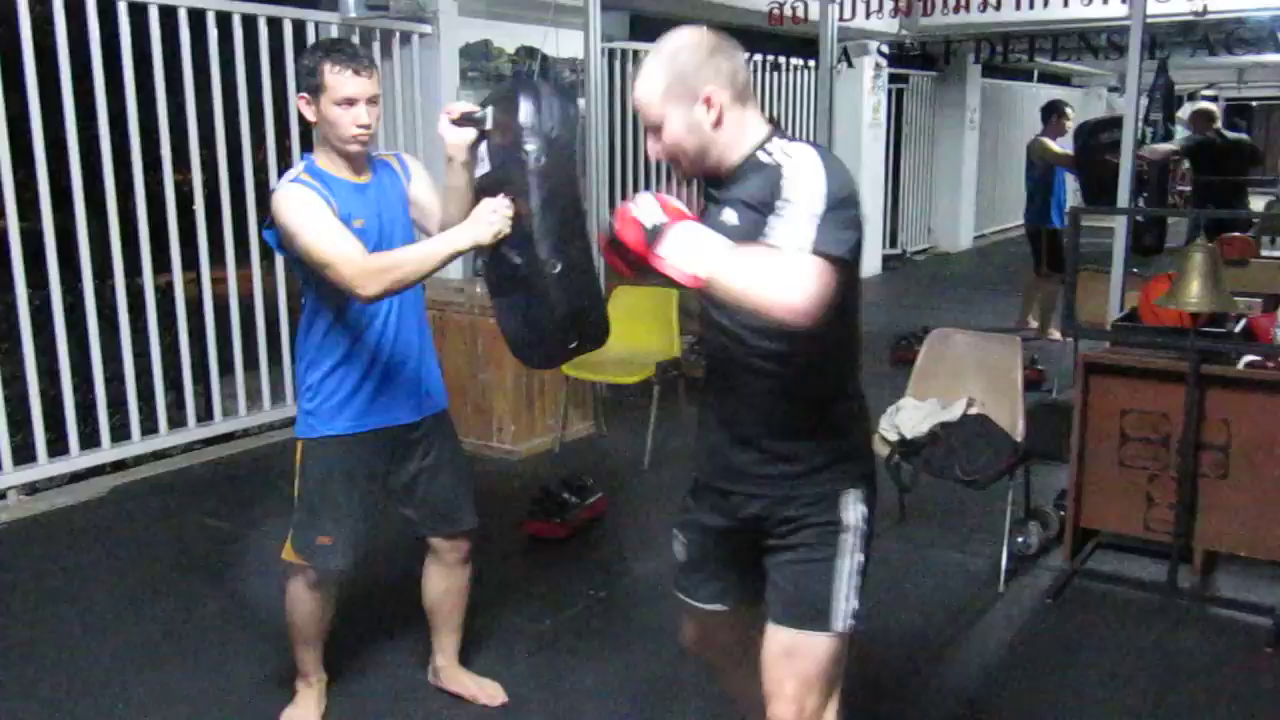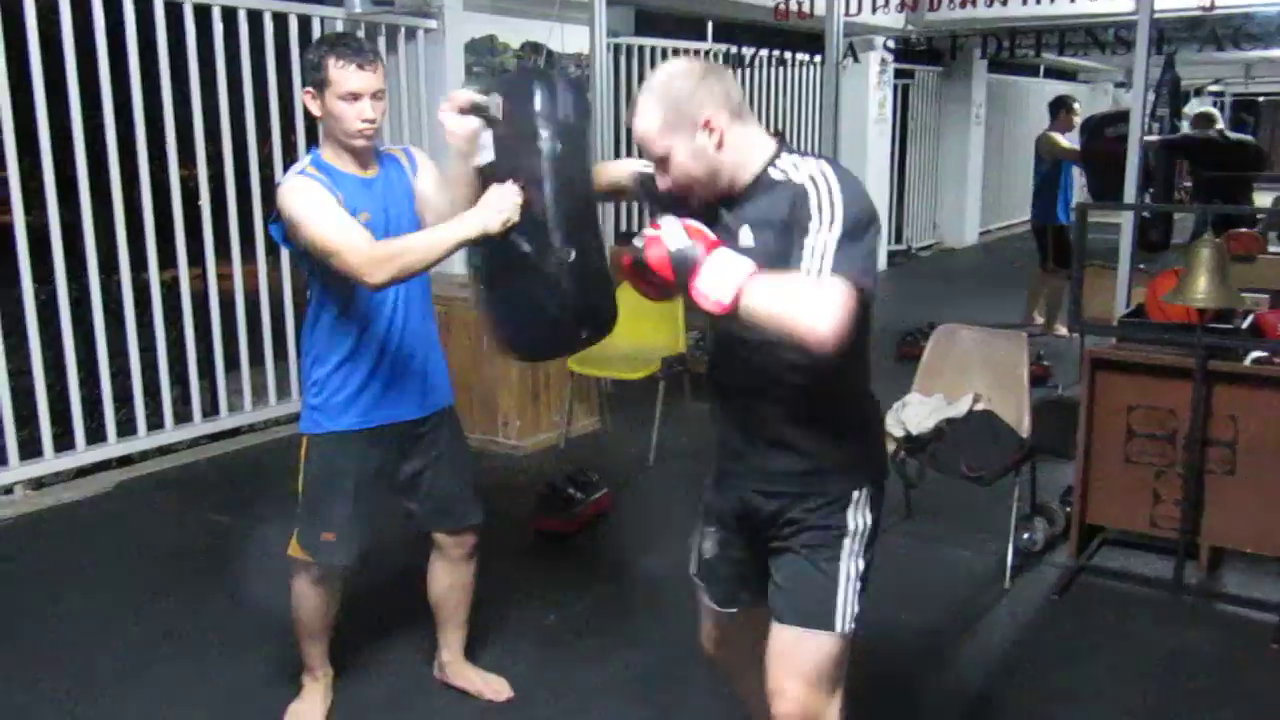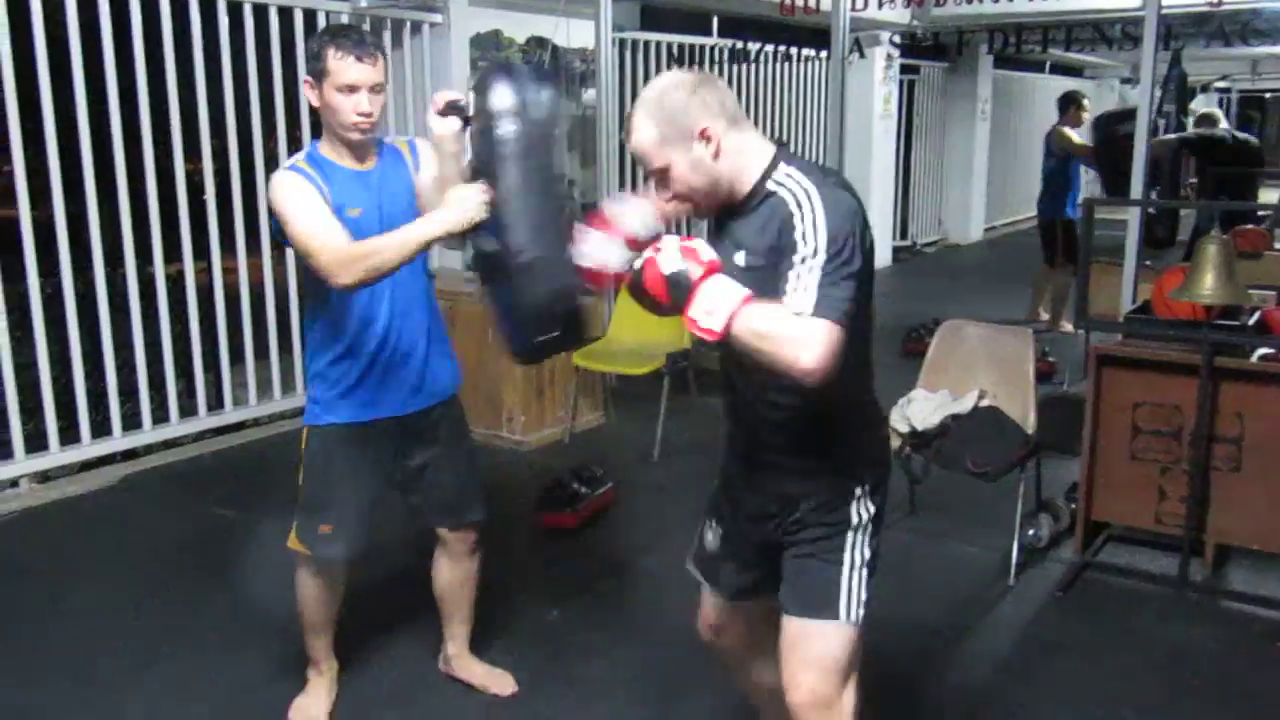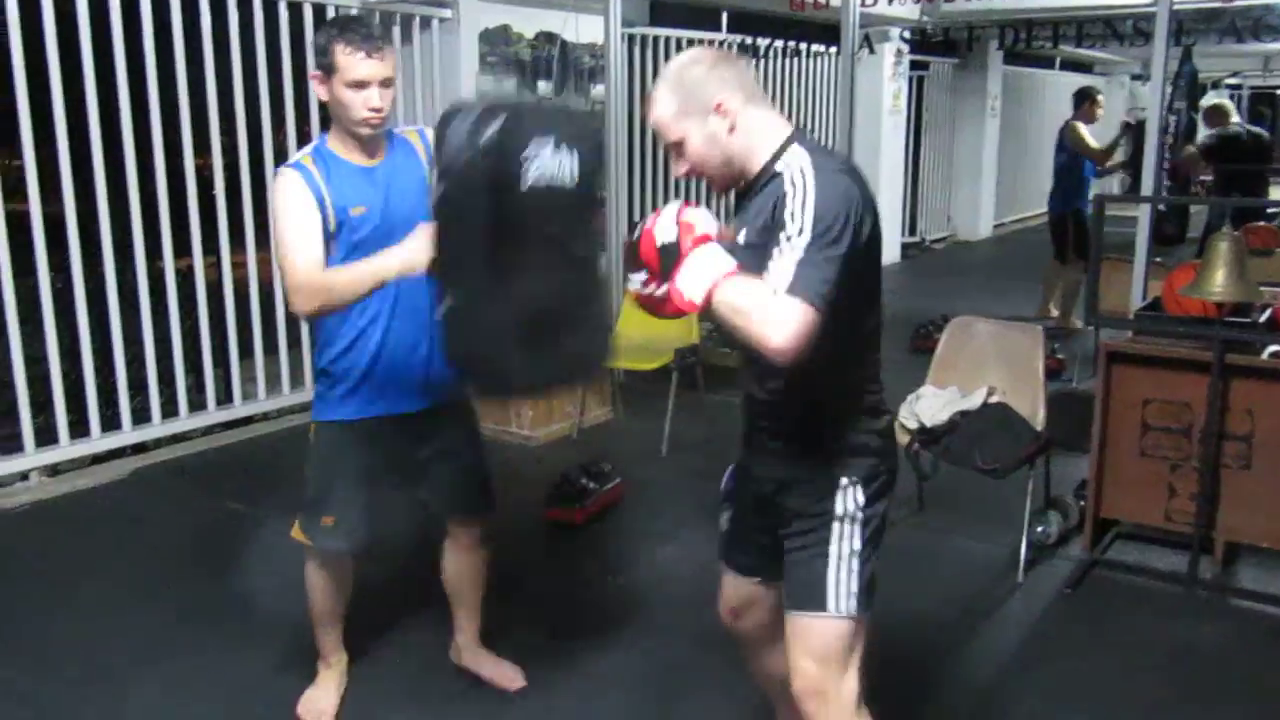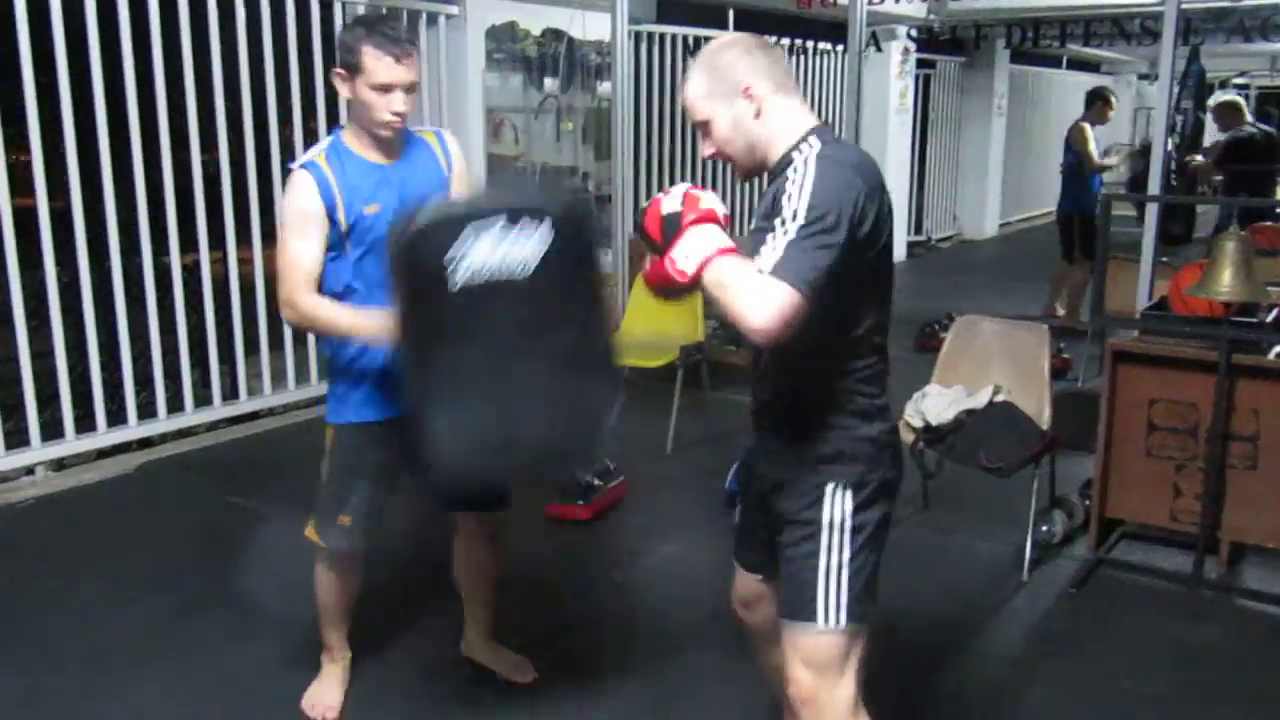
dt=0.1s
person 1, frame 1
left shoulder: (402, 171)
right shoulder: (297, 195)
left elbow: (445, 235)
right elbow: (364, 279)
left wrist: (460, 162)
right wrist: (468, 235)
left hip: (420, 402)
right hip: (339, 416)
left knee: (453, 539)
right knee: (314, 561)
left ankle: (446, 663)
person 1, frame 2
left shoulder: (409, 164)
right shoulder: (303, 189)
left elbow: (449, 229)
right elbow: (372, 266)
left wrist: (462, 150)
right wrist: (475, 222)
left hip: (425, 397)
right hip: (344, 412)
left knee: (458, 534)
right knee: (319, 557)
left ankle: (451, 658)
person 1, frame 3
left shoulder: (413, 155)
right shoulder: (296, 184)
left elbow: (456, 221)
right elbow: (343, 269)
left wrist: (453, 150)
right wrist: (443, 219)
left hip: (430, 391)
right hip: (346, 403)
left knee: (462, 528)
right knee: (324, 551)
left ankle: (458, 651)
person 1, frame 4
left shoulder: (422, 148)
right shoulder: (300, 181)
right elbow: (306, 295)
right wrist: (394, 261)
left hip: (437, 385)
right hip: (352, 399)
left knee: (470, 521)
right knee: (330, 544)
left ankle: (467, 644)
right ankle: (331, 663)
person 1, frame 5
left shoulder: (441, 149)
right shoulder: (313, 179)
right elbow: (297, 301)
right wrist: (381, 326)
right hip: (366, 396)
left knee: (481, 517)
right knee: (341, 541)
left ankle: (478, 638)
right ankle: (335, 658)
person 2, frame 1
left shoulder: (807, 176)
right shoulder: (714, 174)
left elbow: (795, 296)
left wrist: (672, 238)
left hip: (816, 484)
right hip: (724, 467)
right knee: (710, 635)
person 2, frame 2
left shoulder: (824, 192)
right shoulder: (710, 187)
left elbow: (823, 323)
right elbow: (625, 177)
left wrist: (705, 268)
left hip: (827, 483)
right hip: (741, 470)
right knee: (726, 636)
person 2, frame 3
left shoulder: (812, 205)
right shoulder: (739, 203)
left elbow: (808, 353)
right elbow: (661, 216)
left wrist: (709, 293)
left hip: (831, 478)
right hip: (752, 466)
right knee: (724, 624)
person 2, frame 4
left shoulder: (815, 187)
right shoulder: (760, 180)
left elbow: (782, 334)
left wrist: (699, 266)
right wrist: (685, 272)
left hip: (835, 467)
right hip: (769, 452)
right knee: (745, 609)
person 2, frame 5
left shoulder: (824, 171)
right shoulder: (805, 170)
left elbow: (765, 315)
left wrist: (696, 239)
right wrist: (705, 260)
left hip: (836, 462)
right hip: (787, 445)
right knee: (756, 603)
person 3, frame 1
left shoulder: (1051, 146)
right shoulder: (1040, 144)
left elbow: (1072, 164)
right elbow: (1074, 161)
left hip: (1050, 219)
right hip: (1044, 221)
left knee: (1041, 272)
right knee: (1055, 275)
left ankle: (1026, 318)
right ankle: (1046, 328)
person 3, frame 2
left shoulder: (1059, 141)
right shoulder: (1049, 139)
left elbow: (1080, 158)
right elbow: (1082, 156)
left hip: (1055, 214)
right hip: (1050, 216)
left knee: (1047, 268)
right knee: (1061, 270)
left ankle: (1032, 314)
right ankle: (1052, 324)
person 3, frame 3
left shoulder: (1066, 135)
right shoulder: (1061, 134)
left elbow: (1088, 159)
right elbow: (1091, 155)
left hip: (1056, 210)
right hip: (1058, 212)
left knee: (1051, 264)
right knee: (1067, 266)
left ankle: (1037, 311)
right ankle: (1057, 321)
person 3, frame 4
left shoulder: (1078, 130)
right shoulder: (1074, 128)
left elbow: (1095, 169)
right elbow: (1098, 156)
left wrist: (1121, 165)
right wrist: (1121, 135)
left hip: (1065, 205)
right hip: (1069, 207)
left knee: (1061, 259)
right knee: (1077, 262)
left ankle: (1046, 307)
right ankle: (1066, 317)
person 3, frame 5
left shoulder: (1087, 131)
right shoulder: (1081, 129)
left elbow: (1091, 171)
right elbow: (1094, 165)
right wrist: (1121, 158)
left hip: (1077, 207)
right hip: (1078, 208)
left knee: (1069, 261)
right knee: (1085, 263)
left ankle: (1052, 307)
right ankle: (1071, 316)
